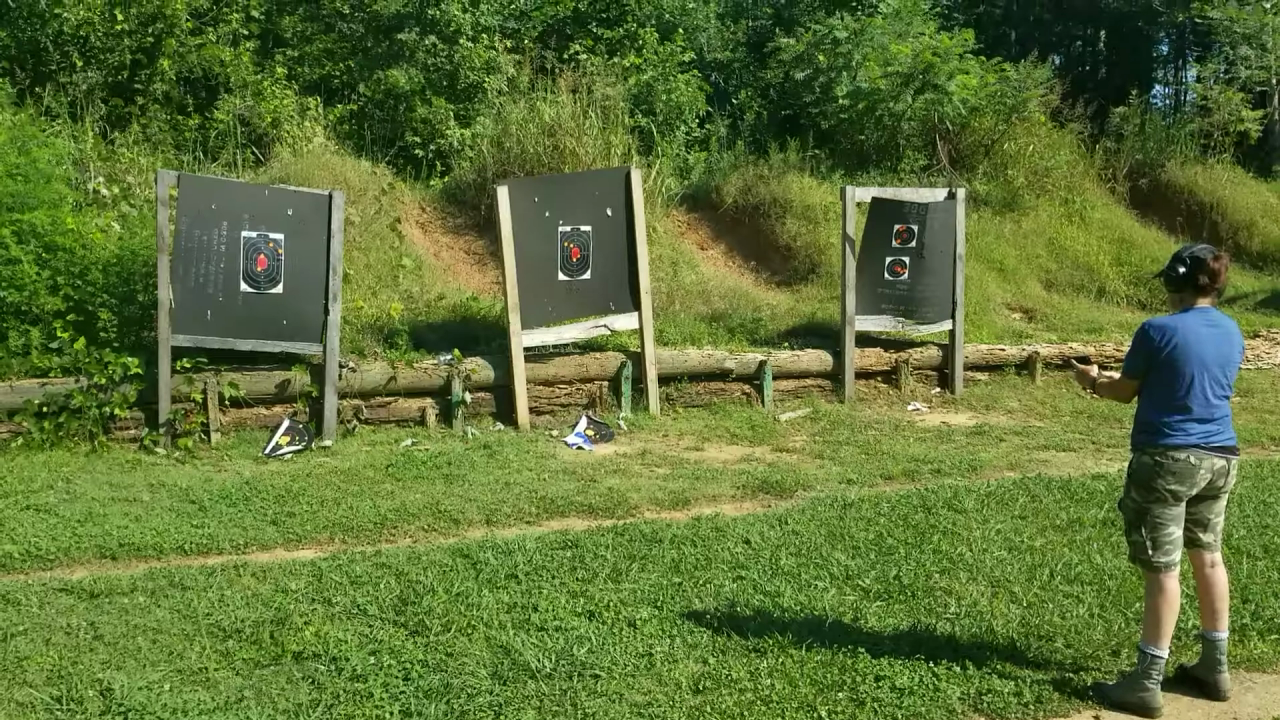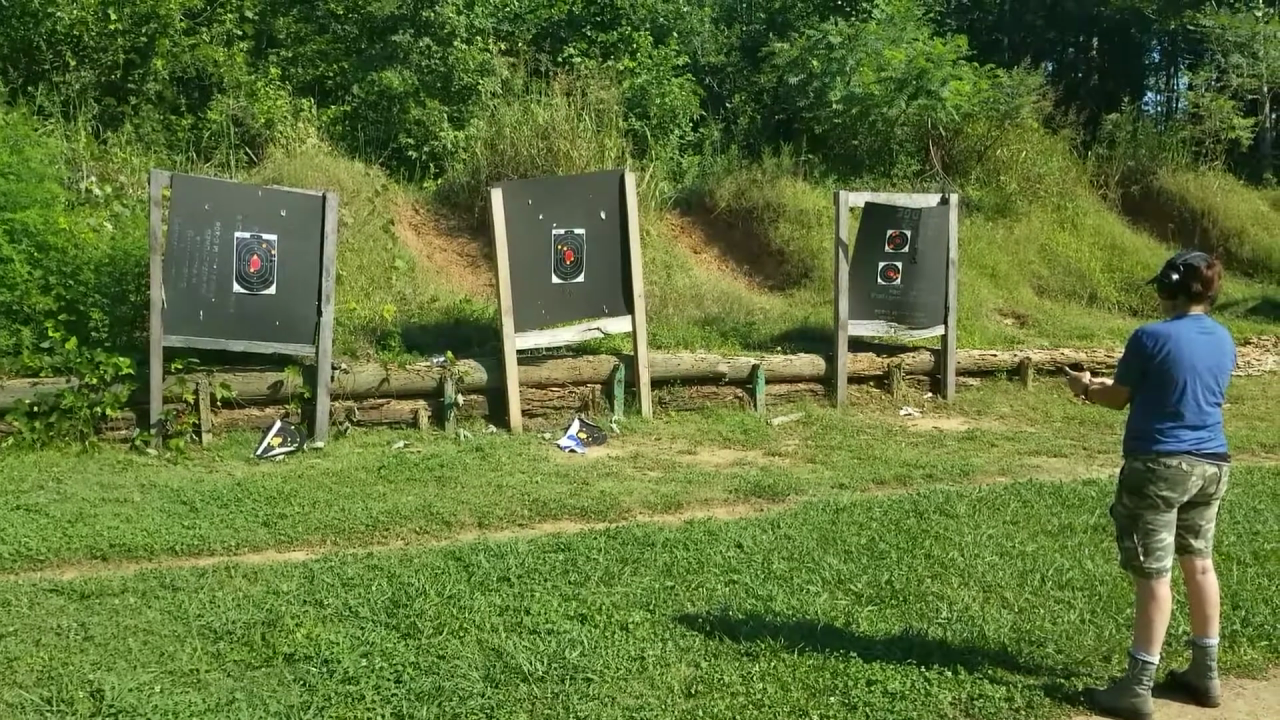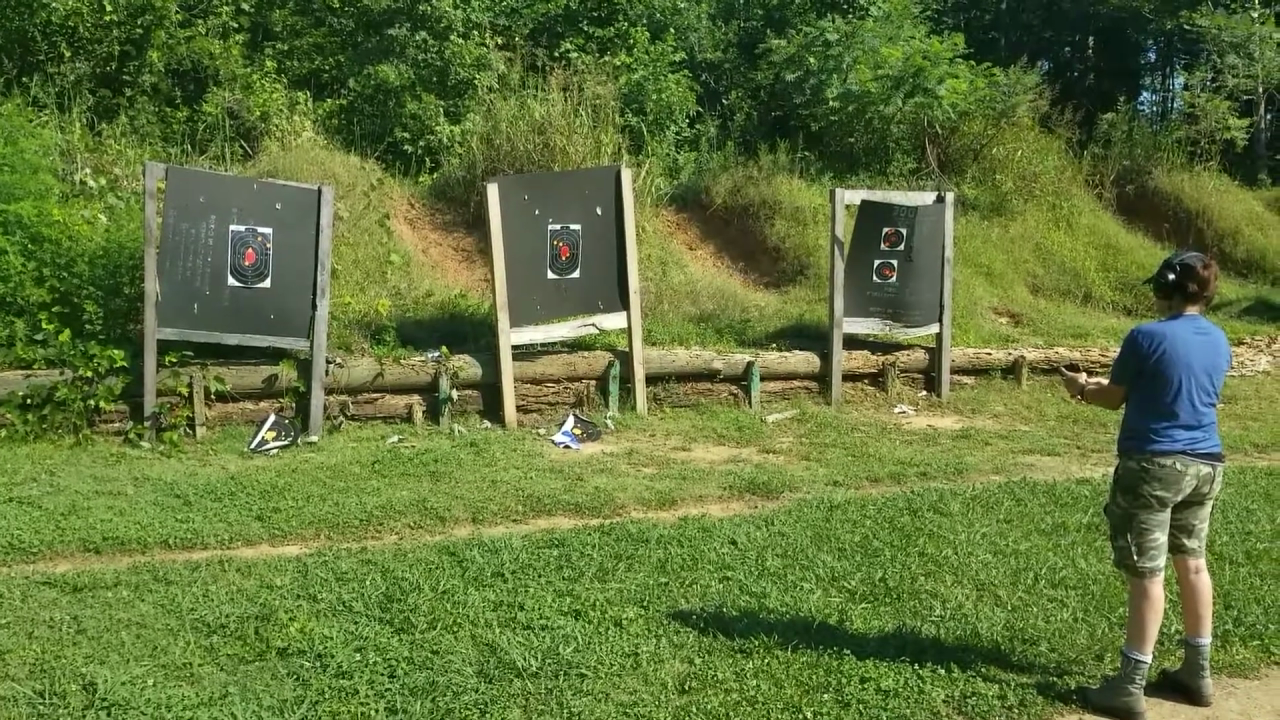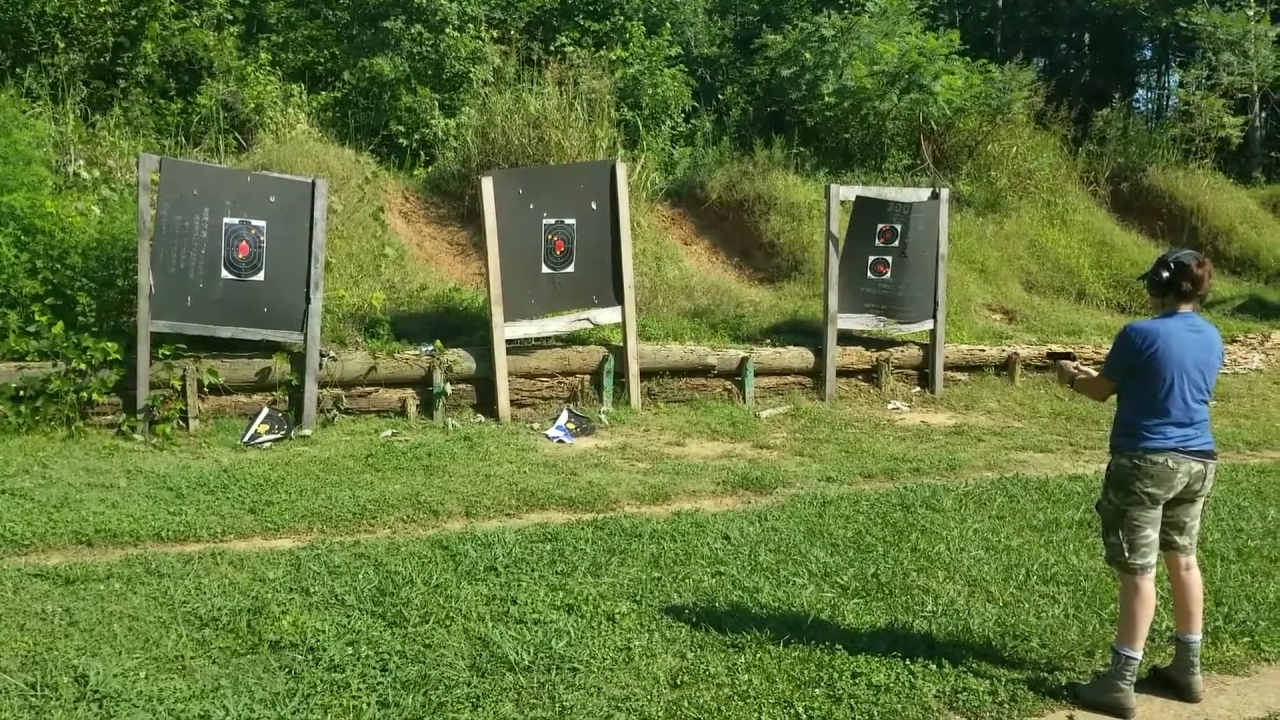
dt=0.7s
person 1, frame 1
left shoulder: (1159, 330)
right shoulder: (1232, 333)
left elbow: (1126, 392)
left wrist: (1093, 381)
right wrist: (1115, 377)
left hip: (1167, 460)
right hip: (1220, 457)
left knee: (1162, 568)
right knee: (1208, 557)
right ankle: (1214, 667)
person 1, frame 2
left shoulder: (1151, 337)
right shoulder: (1224, 341)
left elbow: (1118, 399)
left wrist: (1086, 388)
right wrist: (1109, 383)
left hip: (1159, 466)
right hip: (1212, 465)
left knee: (1153, 575)
right knee: (1199, 563)
right ankle: (1205, 673)
person 1, frame 3
left shoulder: (1147, 337)
right shoulder: (1220, 341)
left elbow: (1114, 399)
left wrist: (1082, 388)
right wrist: (1104, 384)
left hip: (1153, 466)
right hip: (1206, 464)
left knee: (1146, 574)
right knee: (1192, 563)
right ankle: (1197, 673)
person 1, frame 4
left shoulder: (1140, 335)
right shoulder: (1212, 338)
left elbow: (1102, 390)
left wrist: (1073, 378)
right wrist: (1090, 374)
left hip: (1146, 463)
right hip: (1198, 462)
left knee: (1137, 571)
right knee: (1182, 560)
right ankle: (1187, 669)
